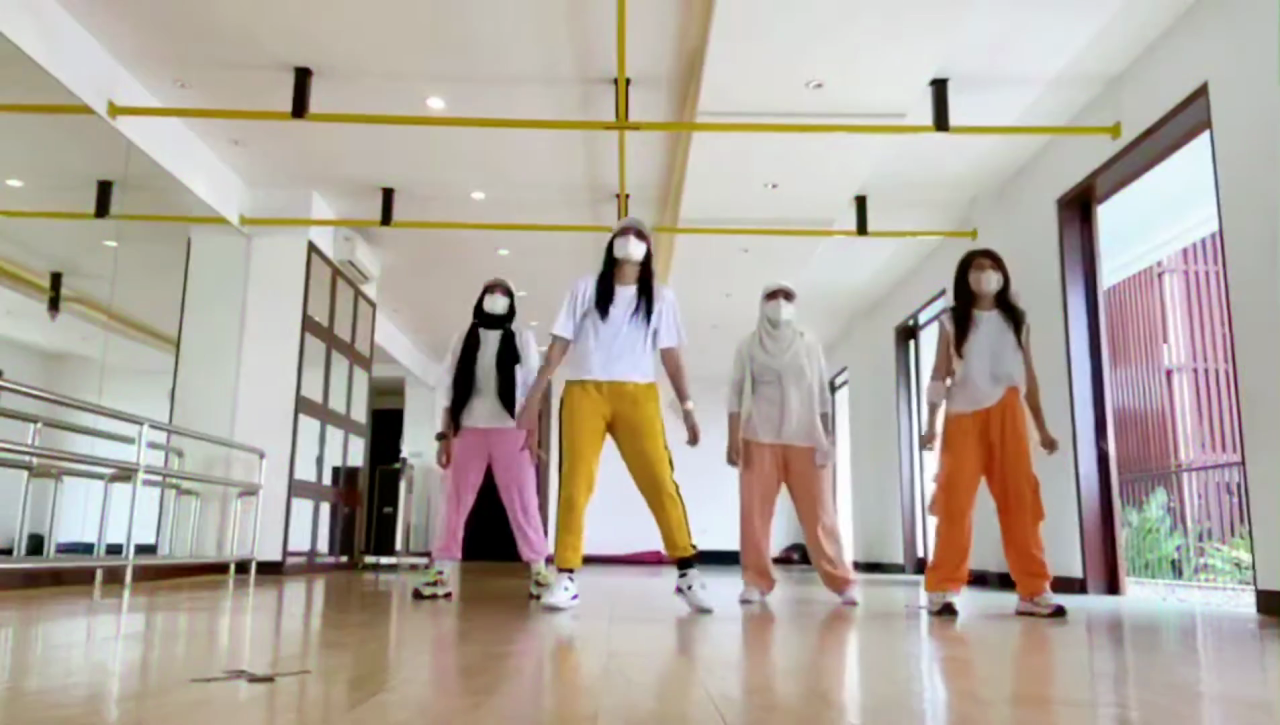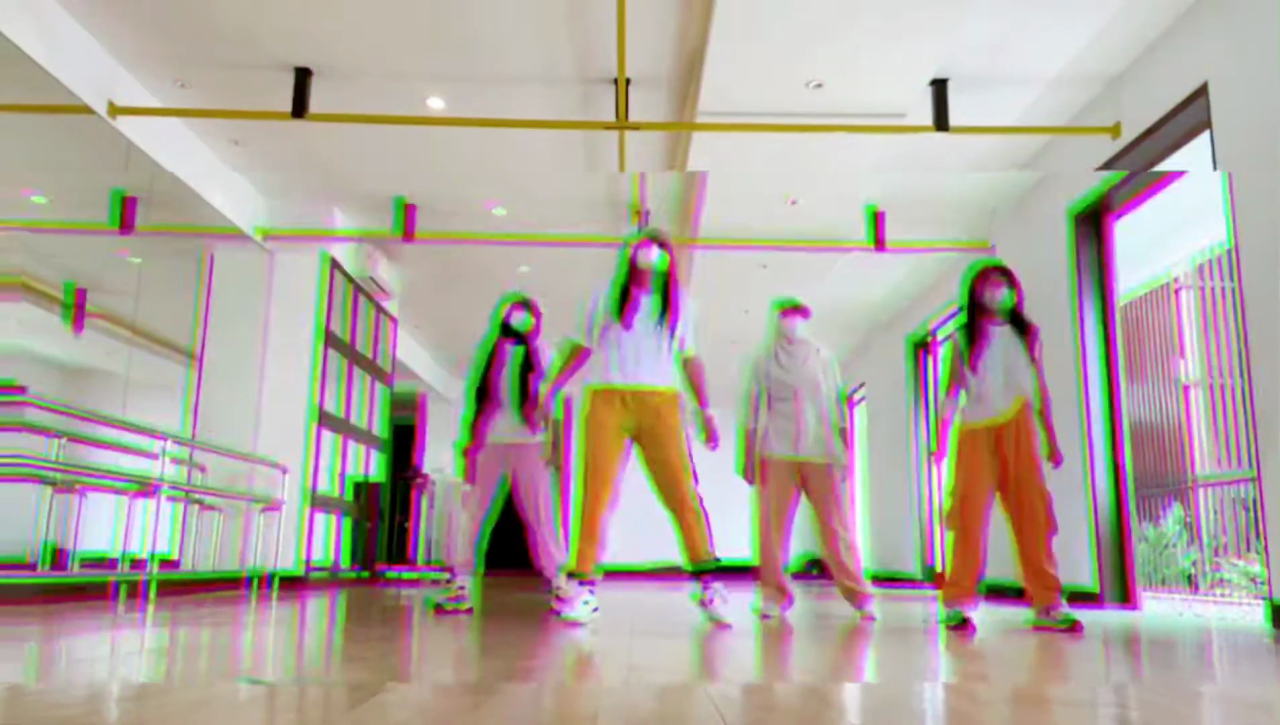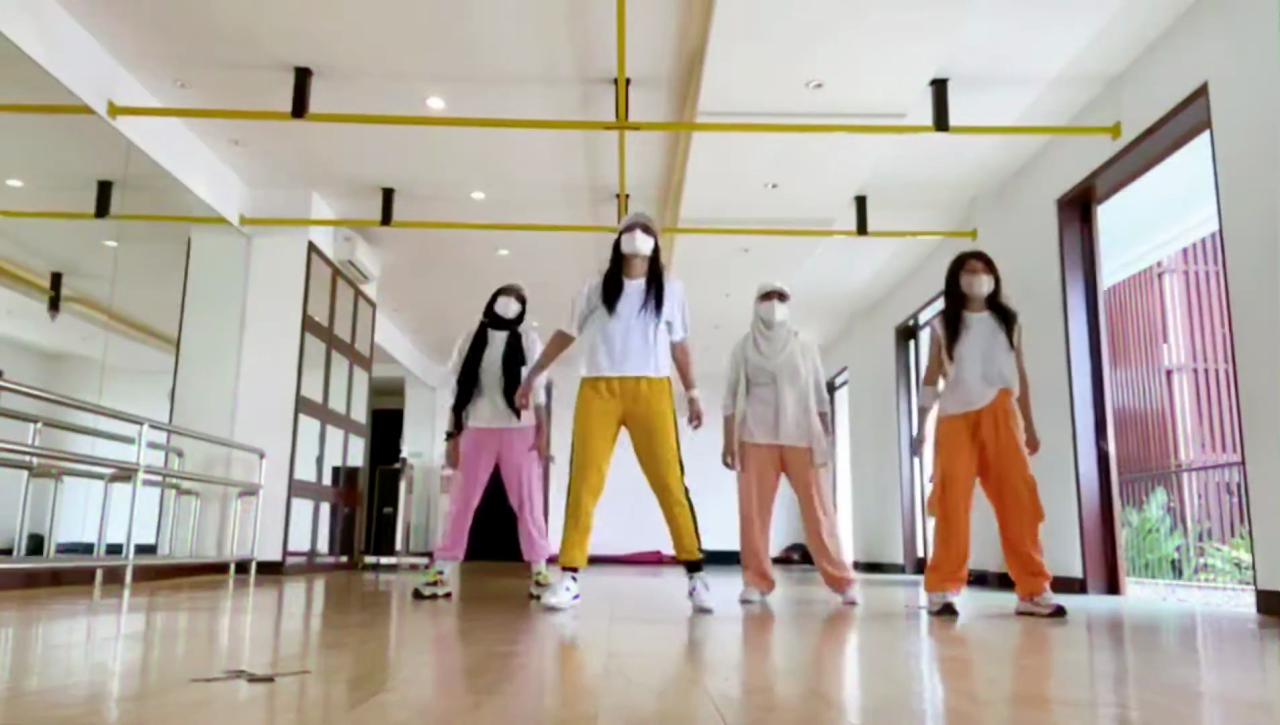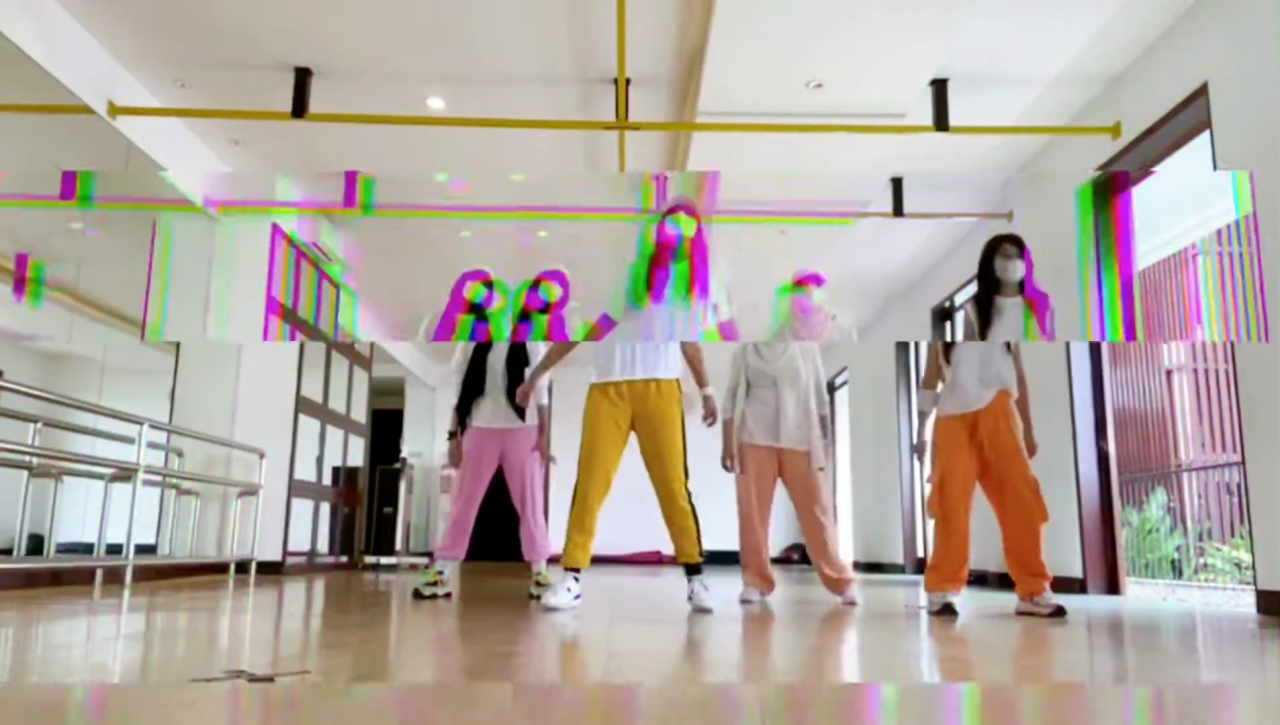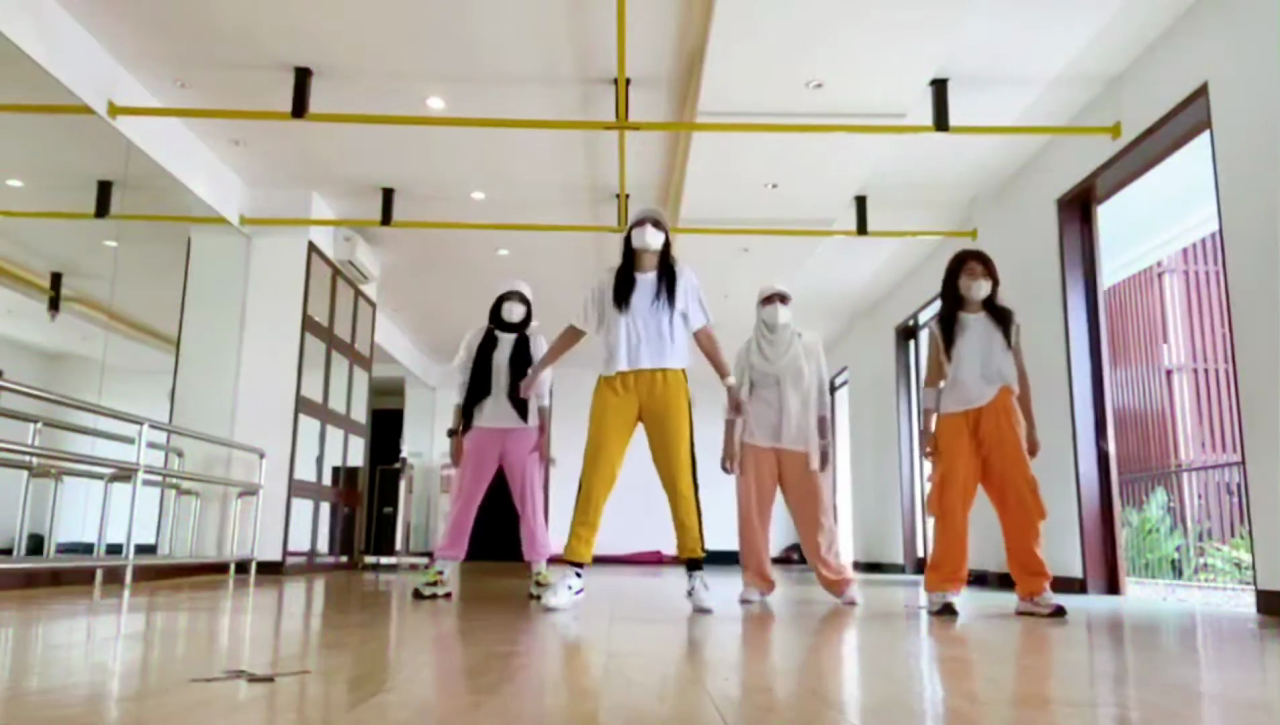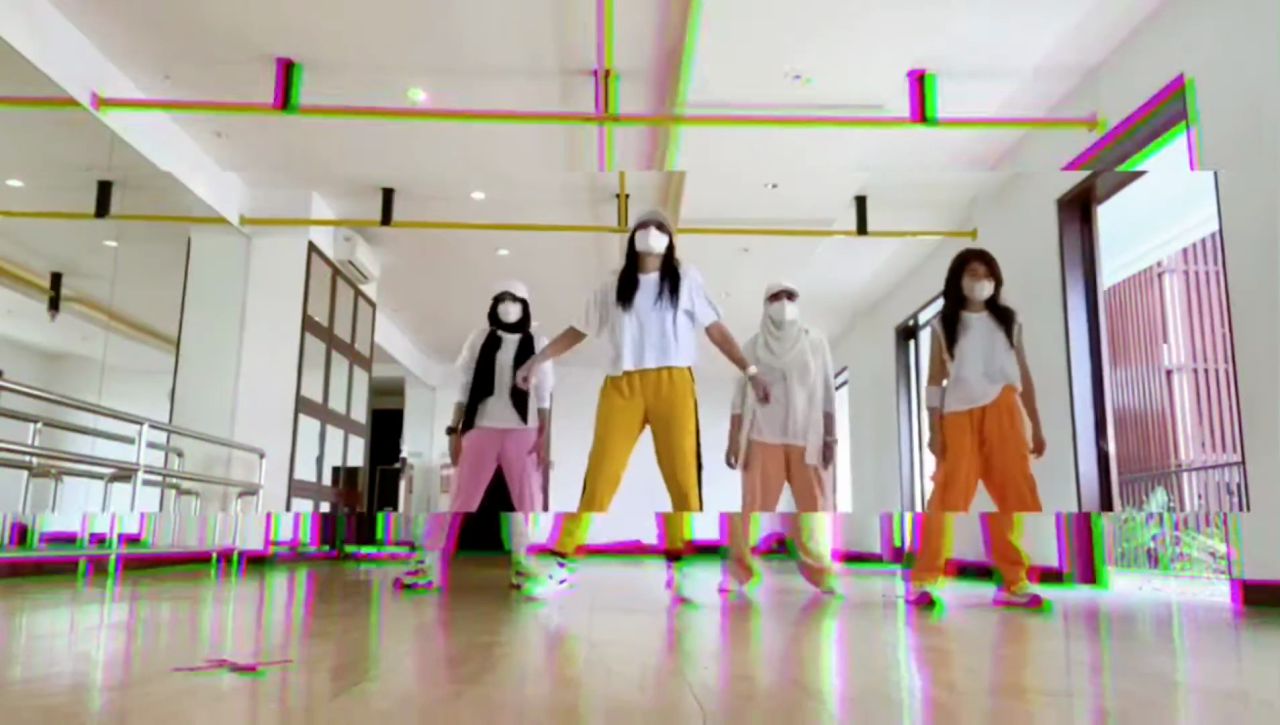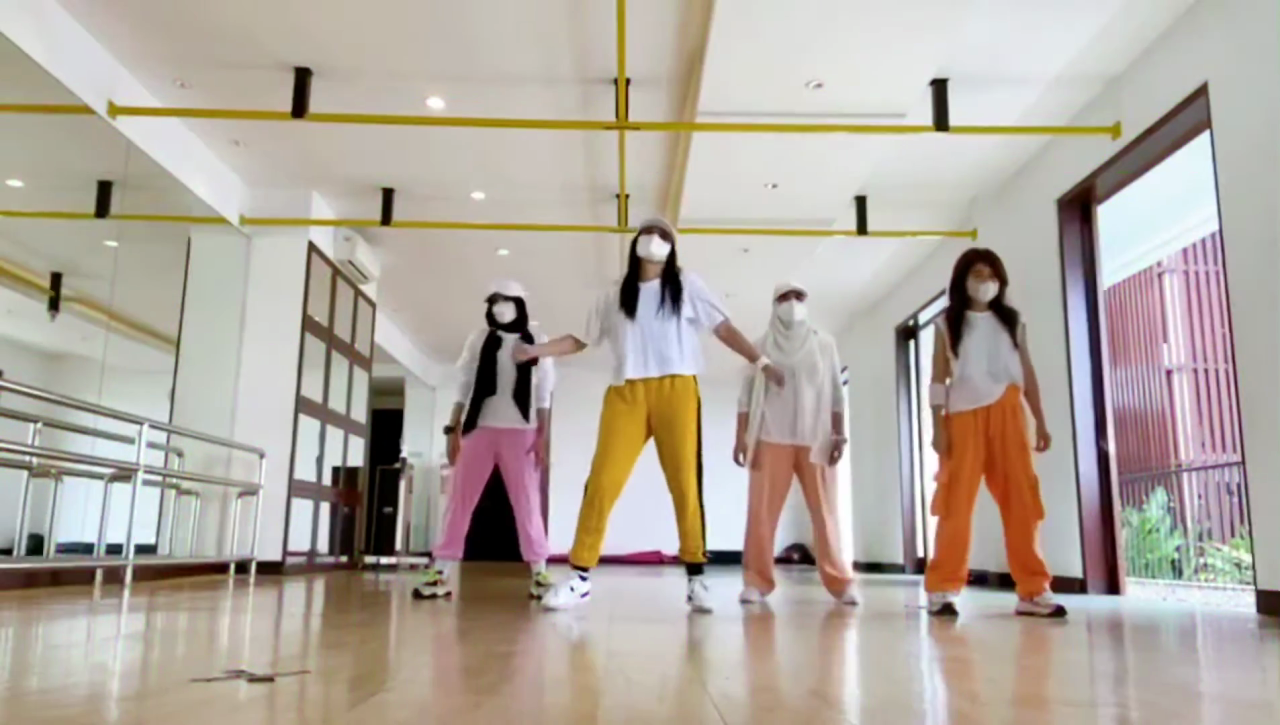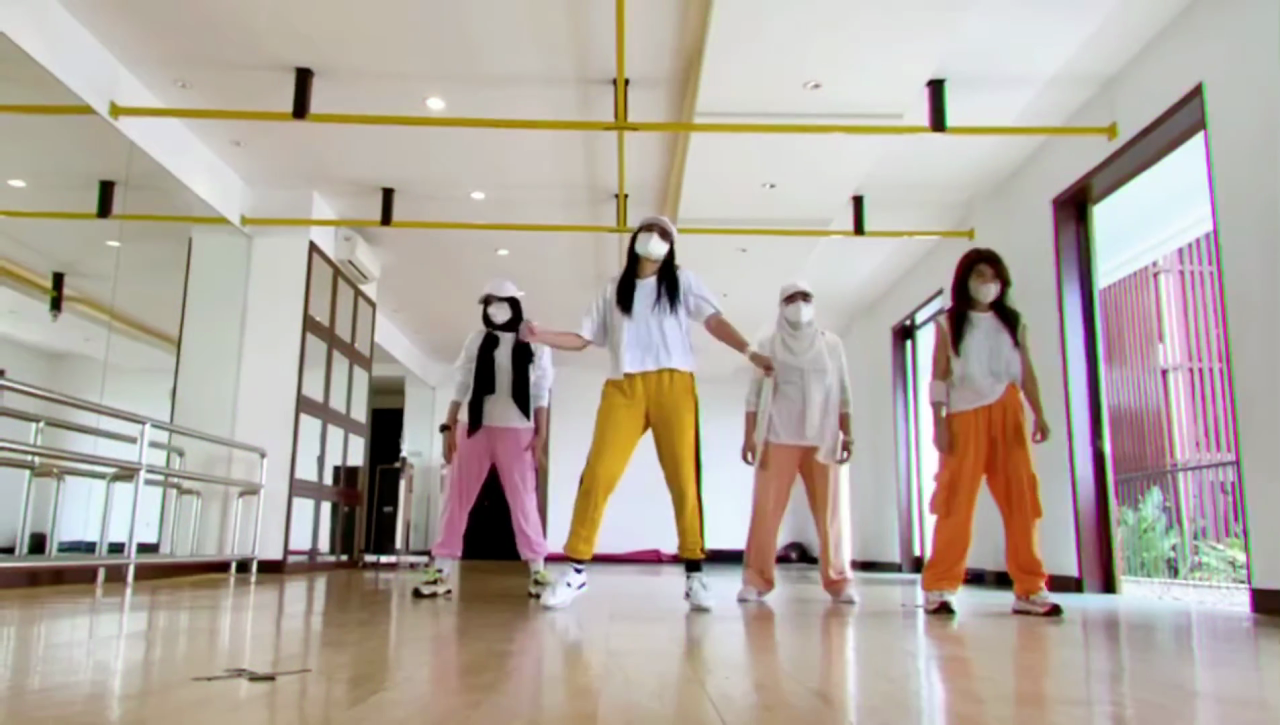
dt=0.1s
person 1, frame 1
left shoulder: (660, 296)
right shoulder: (585, 288)
left elbow: (669, 353)
right elbow: (560, 341)
left wrist: (687, 407)
right wrist: (535, 392)
left hip: (638, 395)
right hip: (586, 393)
left knee: (660, 481)
right knee: (575, 484)
left ankle: (687, 575)
right ankle: (566, 579)
person 1, frame 2
left shoulder: (679, 301)
right shoulder: (607, 297)
left elbow: (690, 359)
right elbow: (581, 347)
left wrist: (706, 411)
right wrist: (549, 391)
left hip: (659, 400)
right hip: (607, 399)
left knee: (681, 490)
right knee: (595, 492)
left ankle: (709, 585)
right ankle: (585, 590)
person 1, frame 3
left shoulder: (668, 288)
right shoulder: (596, 287)
left elbow: (679, 343)
right elbow: (565, 335)
left wrist: (692, 394)
right wrist: (531, 376)
left hip: (650, 390)
right hip: (598, 389)
left knee: (669, 481)
right knee: (584, 482)
left ankle: (695, 576)
right ankle: (569, 578)
person 1, frame 4
left shoulder: (674, 287)
left elbow: (688, 343)
right elbow: (569, 335)
left wrist: (707, 391)
right wrist: (536, 375)
left hip: (660, 392)
right hip: (607, 392)
left knee: (673, 485)
right knee: (590, 483)
left ankle: (695, 578)
right ankle: (571, 579)
person 1, frame 5
left shoulder: (681, 279)
right shoulder: (608, 284)
left elbow: (702, 332)
right elbow: (576, 329)
left wrist: (728, 380)
right wrist: (539, 367)
left hip: (667, 385)
right hip: (615, 387)
left knee: (680, 479)
right knee: (596, 477)
left ankle: (696, 576)
right ankle: (574, 574)
person 1, frame 6
left shoulder: (685, 279)
right shoulder: (612, 287)
left elbow: (714, 327)
right elbow: (579, 330)
left wrist: (749, 370)
right wrist: (538, 358)
left hip: (672, 383)
right hip: (622, 386)
left knee: (683, 477)
right knee: (600, 475)
left ankle: (679, 568)
right ankle: (562, 563)
person 1, frame 7
left shoulder: (687, 286)
right shoulder: (614, 295)
left elbow: (722, 327)
right elbow: (580, 339)
left wrist: (761, 362)
right wrist: (537, 350)
left hip: (676, 391)
right hip: (625, 394)
left knee: (685, 484)
right knee: (602, 482)
left ankle: (695, 579)
right ankle: (579, 576)
person 1, frame 8
left shoulder: (682, 281)
right shoulder: (612, 291)
left elbow: (712, 319)
right elbow: (581, 339)
left wrist: (749, 350)
right wrist: (541, 336)
left hip: (673, 386)
right hip: (622, 389)
left knee: (684, 478)
right knee: (598, 474)
left ankle: (694, 576)
right ankle: (575, 570)
person 2, frame 1
left shoulder: (1016, 321)
right shoulder: (952, 322)
left elbow: (1028, 377)
right elbow: (939, 376)
left wrist: (1042, 426)
right wrist: (930, 422)
left hip: (1008, 416)
right hip: (964, 417)
left knee: (1021, 499)
right knee: (955, 500)
left ankle: (1032, 589)
right ankle: (942, 587)
person 2, frame 2
left shoulder: (1028, 334)
right shoulder: (965, 336)
left elbow: (1039, 388)
right elbow: (952, 388)
left wrist: (1051, 437)
right wrist: (940, 435)
left hip: (1019, 429)
right hip: (976, 430)
left knee: (1033, 514)
right knee: (970, 515)
left ankle: (1048, 602)
right ankle: (958, 601)
person 2, frame 3
left shoulder: (1008, 322)
right shoulder: (944, 325)
left elbow: (1019, 376)
right elbow: (931, 378)
left wrist: (1030, 426)
right wrist: (921, 427)
left hip: (1000, 416)
right hip: (956, 419)
left knee: (1017, 500)
right knee: (952, 502)
left ankle: (1032, 589)
right ankle: (941, 588)
person 2, frame 4
left shoulder: (1017, 314)
left elbow: (1018, 376)
right elbow: (930, 380)
left wrist: (1028, 427)
right wrist: (921, 429)
left hip: (1000, 415)
right hip: (955, 419)
left knee: (1020, 500)
right knee: (951, 504)
left ankle: (1032, 590)
right ankle: (942, 588)
person 2, frame 5
left shoulder: (1006, 321)
right shoulder: (942, 325)
left elbow: (1020, 376)
right elbow: (933, 380)
left wrist: (1031, 427)
right wrist: (927, 429)
left hip: (1001, 416)
right hip: (957, 420)
left knee: (1020, 500)
right knee: (951, 504)
left ankle: (1033, 590)
right ankle: (942, 588)
person 2, frame 6
left shoulder: (1008, 321)
right shoulder: (943, 324)
left elbow: (1022, 374)
right elbow: (935, 379)
left wrist: (1034, 424)
right wrist: (933, 427)
left hip: (1004, 414)
right hip: (959, 416)
left knee: (1016, 497)
right knee: (949, 497)
left ankle: (1014, 582)
right ankle: (924, 581)
person 2, frame 7
left shoulder: (1012, 321)
right shoulder: (947, 323)
left elbow: (1026, 374)
right elbow: (938, 379)
left wrist: (1040, 421)
right wrist: (939, 426)
left hip: (1007, 414)
right hip: (964, 417)
left knee: (1022, 500)
right knee: (956, 502)
left ankle: (1033, 592)
right ankle: (942, 589)
person 2, frame 8
left shoulder: (1013, 322)
right shoulder: (948, 323)
left elbow: (1026, 372)
right elbow: (940, 377)
left wrist: (1039, 413)
right wrist: (939, 423)
left hip: (1007, 414)
right hip: (966, 416)
left knee: (1020, 500)
right knee: (957, 500)
left ankle: (1029, 589)
right ankle: (938, 586)
person 3, frame 1
left shoulder: (810, 346)
right shoulder: (748, 347)
left elbow: (823, 396)
right elbow: (736, 396)
left wrist: (827, 438)
right wrist: (733, 439)
left hip: (804, 439)
right hip: (759, 438)
left knee: (818, 510)
right knee: (755, 510)
left ankle: (839, 579)
right ankle: (756, 580)
person 3, frame 2
left shoulder: (824, 360)
right shoulder: (764, 363)
left elbow: (839, 409)
right elbow: (753, 412)
left wrist: (845, 451)
right wrist: (748, 455)
left hip: (820, 453)
right hip: (776, 453)
left knee: (835, 524)
right knee: (772, 526)
left ankle: (858, 593)
right ankle: (775, 595)
person 3, frame 3
left shoulder: (804, 345)
right shoulder: (743, 348)
left elbow: (819, 394)
right elbow: (732, 397)
left wrist: (825, 436)
right wrist: (728, 440)
left hip: (801, 438)
right hip: (755, 439)
left knee: (817, 509)
right knee: (753, 511)
left ankle: (840, 579)
right ankle: (756, 580)
person 3, frame 4
left shoulder: (807, 347)
right shoulder: (744, 352)
left elbow: (820, 396)
right elbow: (732, 401)
left wrist: (825, 441)
right wrist: (727, 443)
left hip: (801, 441)
right hip: (755, 441)
left knee: (815, 510)
right knee: (753, 511)
left ankle: (839, 580)
right ankle: (756, 581)
person 3, frame 5
left shoulder: (810, 346)
right shoulder: (748, 351)
left elbow: (821, 397)
left wrist: (825, 441)
right wrist: (728, 444)
left hip: (801, 443)
right hip: (757, 442)
left knee: (815, 513)
right knee: (753, 513)
left ankle: (838, 581)
right ankle: (756, 581)
person 3, frame 6
left shoulder: (815, 342)
right shoulder: (754, 346)
left elbow: (827, 392)
right elbow: (740, 396)
left wrist: (830, 436)
right wrist: (733, 438)
left hip: (806, 438)
right hip: (763, 437)
left knee: (814, 507)
right knee: (754, 505)
left ankle: (820, 572)
right ankle: (740, 571)
person 3, frame 7
left shoulder: (823, 343)
right shoulder: (762, 346)
left elbow: (835, 392)
right elbow: (748, 395)
left wrist: (838, 434)
right wrist: (741, 437)
left hip: (815, 439)
right hip: (771, 438)
left knee: (825, 511)
right knee: (761, 510)
left ankle: (840, 581)
right ankle: (757, 581)
person 3, frame 8
left shoulder: (831, 343)
right shoulder: (769, 346)
left elbow: (843, 392)
right elbow: (756, 395)
left wrist: (847, 434)
right wrist: (749, 436)
left hip: (822, 439)
right hip: (778, 438)
left knee: (829, 510)
right knee: (767, 508)
left ankle: (837, 580)
right ankle: (756, 579)
person 4, frame 1
left shoulder: (521, 338)
right shoulder: (465, 339)
left elbow: (530, 388)
right elbow: (452, 390)
left wrist: (533, 431)
right wrist: (444, 435)
left hip: (510, 429)
right hip: (469, 429)
left knee: (522, 500)
right knee: (456, 500)
left ankle: (539, 570)
right ankle: (442, 572)
person 4, frame 2
left shoulder: (541, 353)
right shoulder: (487, 353)
right elbow: (474, 404)
right wrist: (467, 449)
left hip: (531, 443)
right hip: (490, 444)
left knee: (542, 515)
right knee: (477, 514)
left ankle: (558, 585)
right ankle: (462, 586)
person 4, frame 3
left shoulder: (527, 340)
right shoulder: (471, 339)
left elbow: (538, 390)
right elbow: (458, 389)
left wrist: (542, 431)
right wrist: (452, 434)
left hip: (518, 429)
right hip: (476, 429)
left knee: (527, 500)
right knee: (462, 500)
left ankle: (539, 571)
right ankle: (443, 572)
person 4, frame 4
left shoulder: (531, 347)
right shoulder: (475, 343)
left elbow: (541, 393)
right elbow: (462, 390)
left wrist: (546, 436)
right wrist: (455, 433)
left hip: (521, 432)
right hip: (480, 430)
left knee: (531, 505)
right knee: (464, 503)
left ankle: (539, 573)
right ankle: (442, 572)
person 4, frame 5
left shoulder: (535, 343)
right shoulder: (477, 339)
left elbow: (542, 392)
right elbow: (464, 387)
left wrist: (545, 433)
right wrist: (455, 431)
left hip: (523, 430)
right hip: (481, 428)
left knee: (531, 500)
right knee: (464, 497)
left ankle: (539, 573)
right ankle: (443, 572)
person 4, frame 6
left shoulder: (535, 344)
right shoulder: (480, 340)
left elbow: (543, 394)
right elbow: (465, 387)
left wrist: (543, 436)
right wrist: (454, 429)
left hip: (521, 431)
right hip: (481, 429)
left knee: (528, 501)
right knee: (463, 497)
left ankle: (525, 567)
right ankle: (431, 564)
person 4, frame 7
left shoulder: (535, 344)
right shoulder: (480, 340)
left elbow: (543, 394)
right elbow: (464, 386)
left wrist: (541, 435)
right wrist: (453, 429)
left hip: (520, 431)
right hip: (479, 428)
left knee: (527, 503)
right knee: (460, 499)
left ankle: (538, 573)
right ankle: (442, 571)
person 4, frame 8
left shoulder: (535, 344)
right shoulder: (477, 340)
left elbow: (541, 393)
right elbow: (461, 385)
left wrist: (541, 434)
right wrist: (449, 426)
left hip: (516, 430)
right hip: (473, 428)
left knee: (523, 500)
right knee: (458, 498)
left ankle: (537, 570)
right ankle: (441, 571)
